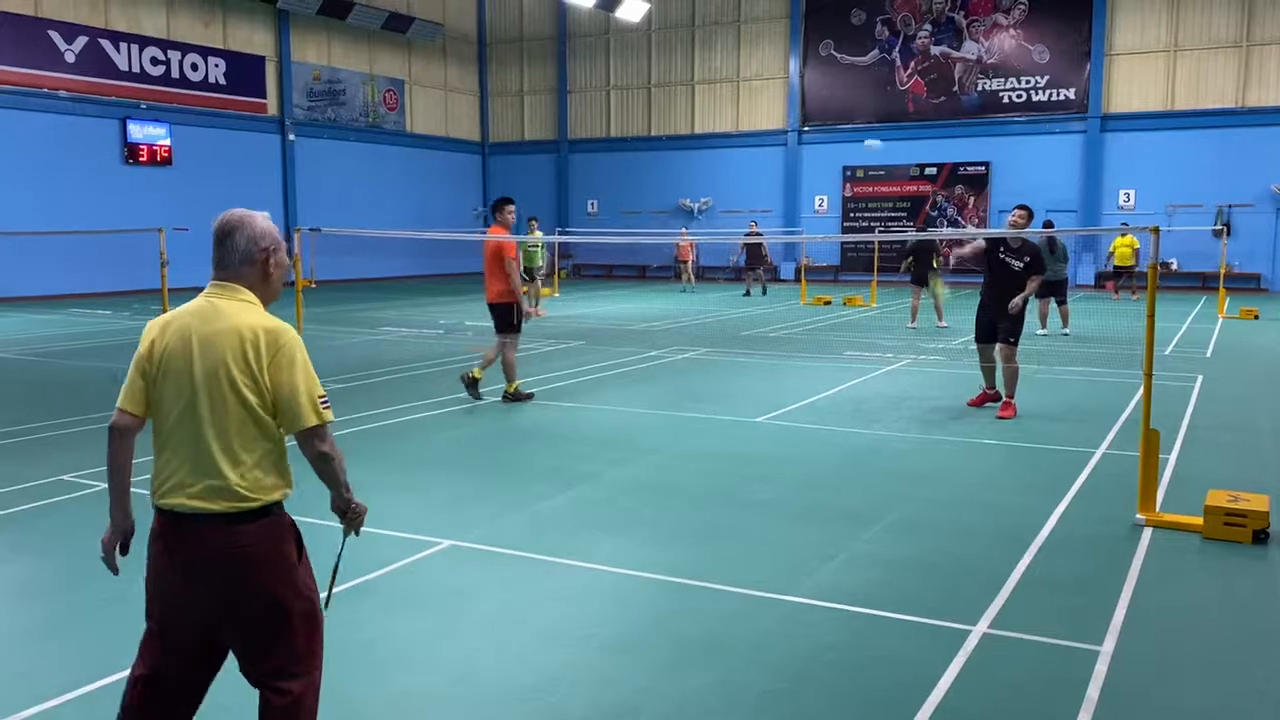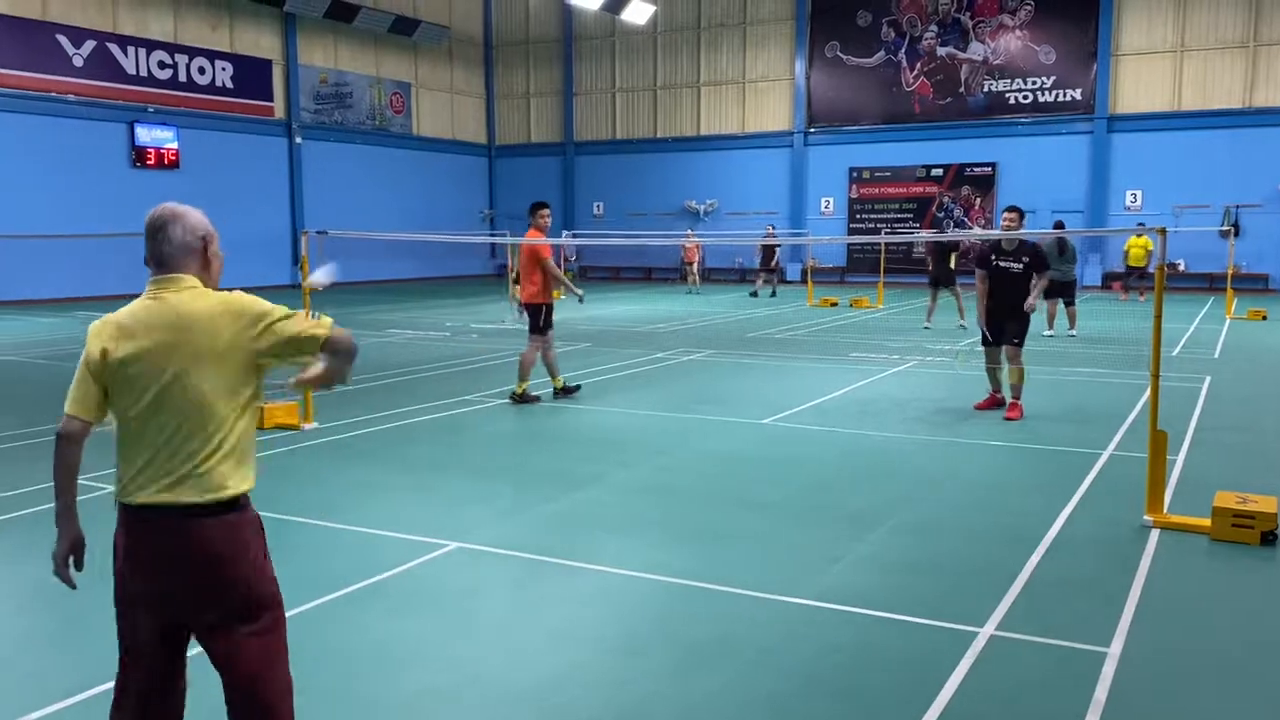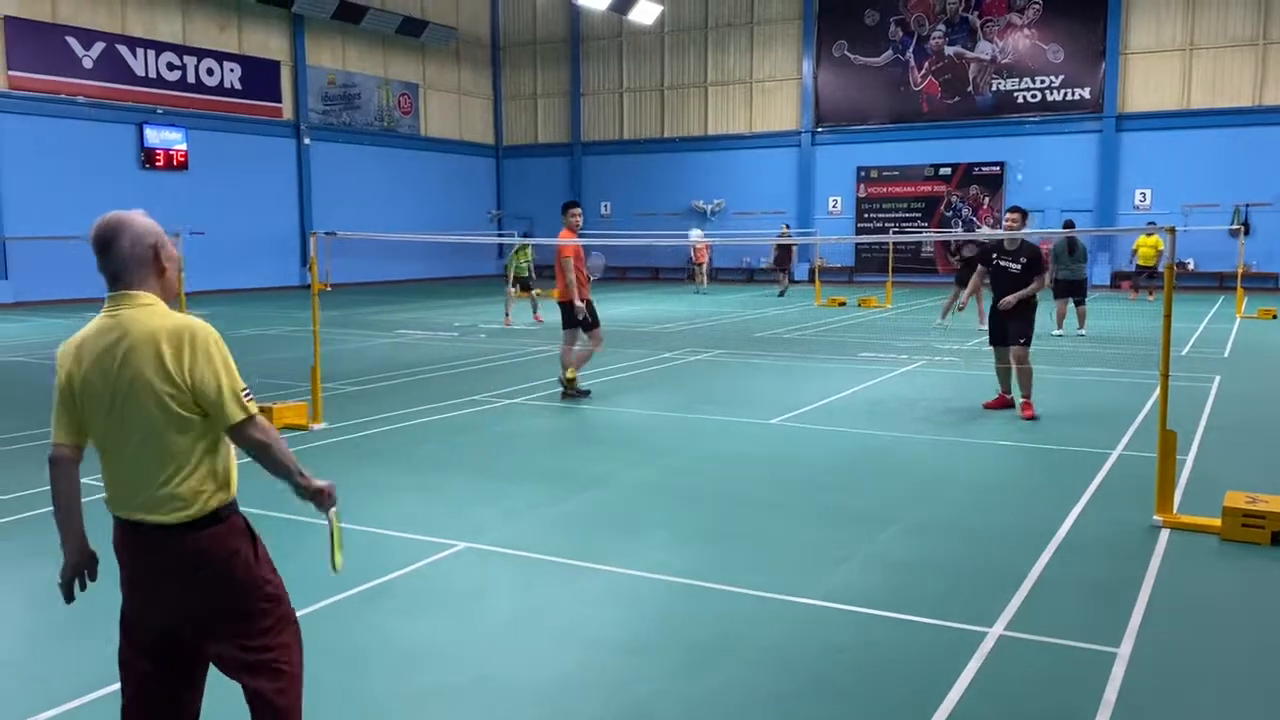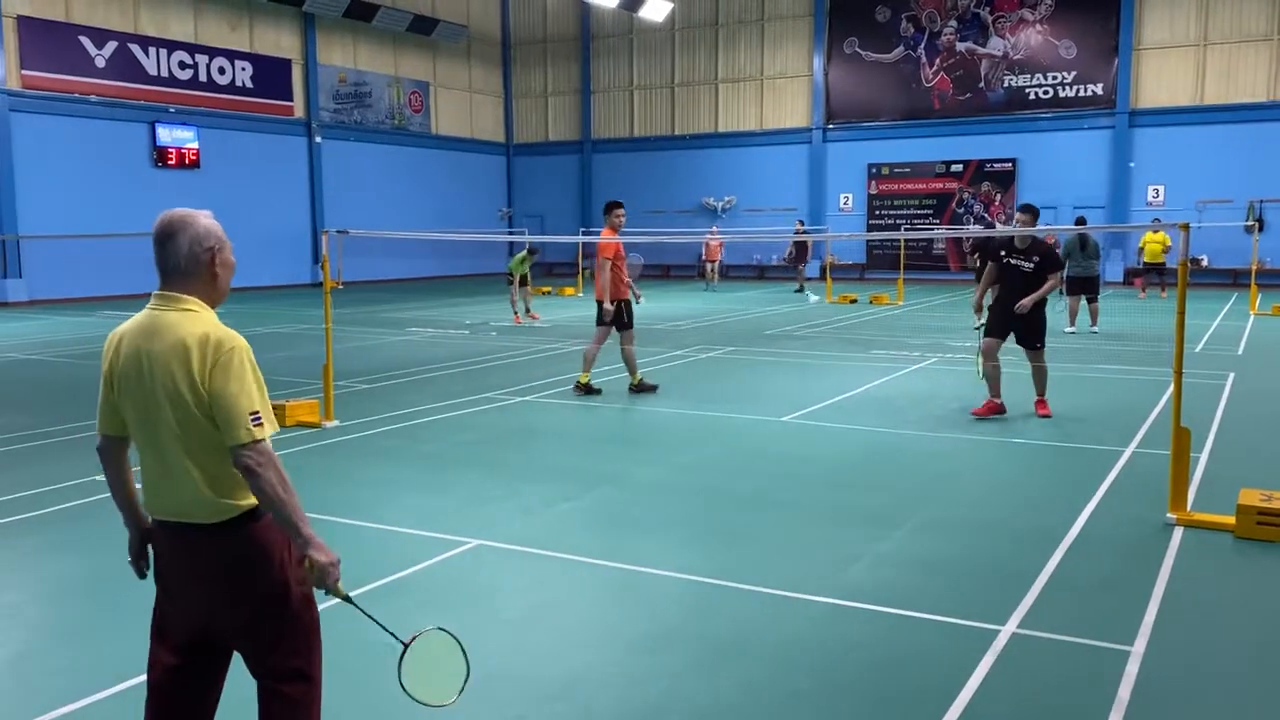
dt=0.4s
person 1, frame 1
left shoulder: (161, 329)
right shoulder: (272, 336)
left elbow: (121, 428)
right elbow: (317, 443)
left wrist: (119, 516)
right wrist: (344, 498)
left hip: (173, 528)
right hip: (249, 533)
left knee: (163, 667)
right knee: (290, 665)
person 1, frame 2
left shoulder: (109, 331)
right shoulder: (232, 312)
left elbow: (70, 433)
right elbow: (339, 343)
left wrist: (67, 526)
right wrist: (328, 370)
left hip: (140, 528)
right hip: (219, 526)
left knee: (144, 672)
right knee: (255, 666)
person 1, frame 3
left shoulder: (76, 351)
right shoulder: (187, 334)
left elbow: (62, 459)
right elbow: (249, 430)
left wrist: (75, 545)
right wrist: (305, 482)
left hip: (135, 539)
right hip: (205, 536)
left knee: (153, 678)
right knee: (271, 658)
person 1, frame 4
left shoulder: (121, 341)
right shoulder: (218, 342)
left elbow: (110, 446)
right elbow: (253, 458)
left wrist: (136, 524)
right wrist: (308, 542)
left hip: (172, 536)
right hip: (238, 537)
left knee: (180, 667)
right knee: (290, 663)
person 2, frame 1
left shoulder: (1033, 252)
right shoulder: (995, 241)
left elbow: (1035, 281)
right elbow: (977, 246)
left wrist: (1021, 297)
right wrist: (962, 251)
left hip: (1011, 310)
right hip: (987, 306)
left knee: (1007, 353)
right knee: (984, 350)
left ankle: (1008, 402)
right ankle: (991, 391)
person 2, frame 2
left shoulder: (1031, 250)
right shoulder: (988, 250)
left elbow: (1042, 278)
right elbow: (981, 282)
left wrist: (1035, 297)
right wrist: (981, 312)
left hip: (1018, 311)
right hip: (993, 310)
left knee: (1012, 355)
right knee: (991, 354)
left ankle: (1016, 403)
right ankle: (996, 395)
person 2, frame 3
left shoulder: (1032, 252)
right shoulder: (992, 249)
left elbow: (1040, 282)
right elbow: (980, 275)
left wrist: (1016, 296)
right wrist: (965, 296)
left hip: (1022, 310)
right hip: (998, 309)
left knee: (1020, 355)
right knee: (1001, 355)
left ankle: (1026, 402)
right ankle: (1005, 397)
person 2, frame 4
left shoulder: (1043, 250)
right shoulder: (1000, 245)
left elbow: (1055, 280)
right elbow: (990, 271)
left wrist: (1031, 299)
right wrist: (979, 297)
left hip: (1030, 310)
right hip: (1001, 306)
left knee: (1035, 357)
right knee: (988, 349)
left ankle: (1041, 400)
right ankle: (995, 401)
person 3, frame 1
left shoulder: (491, 236)
right shoulder: (506, 239)
right elbow: (512, 274)
right wrist: (524, 303)
left hip: (494, 297)
right hip: (508, 299)
left knee: (503, 343)
right knee: (511, 345)
left ankle: (473, 375)
right ankle: (512, 390)
person 3, frame 2
left shoulder: (530, 238)
right shoulder: (539, 240)
right elbow: (553, 271)
right wrist: (574, 290)
left hip: (533, 298)
right hip: (539, 300)
left knee: (546, 343)
right knee: (535, 345)
left ankle: (559, 385)
right ankle: (519, 391)
person 3, frame 3
left shoulder: (571, 239)
right shoulder: (568, 239)
right elbow: (569, 272)
left wrist: (584, 294)
right wrist: (577, 299)
left hip: (568, 298)
right hip: (575, 298)
left knee: (569, 341)
right knee: (596, 337)
left ankle: (569, 386)
right ankle: (570, 376)
person 3, frame 4
left shoulder: (610, 237)
right shoulder: (609, 239)
right elbow: (605, 272)
left wrist: (633, 289)
right wrist: (608, 301)
left hip: (606, 297)
right hip: (615, 298)
left knee: (599, 339)
right knee: (627, 339)
left ankle: (583, 381)
right ankle: (636, 382)
